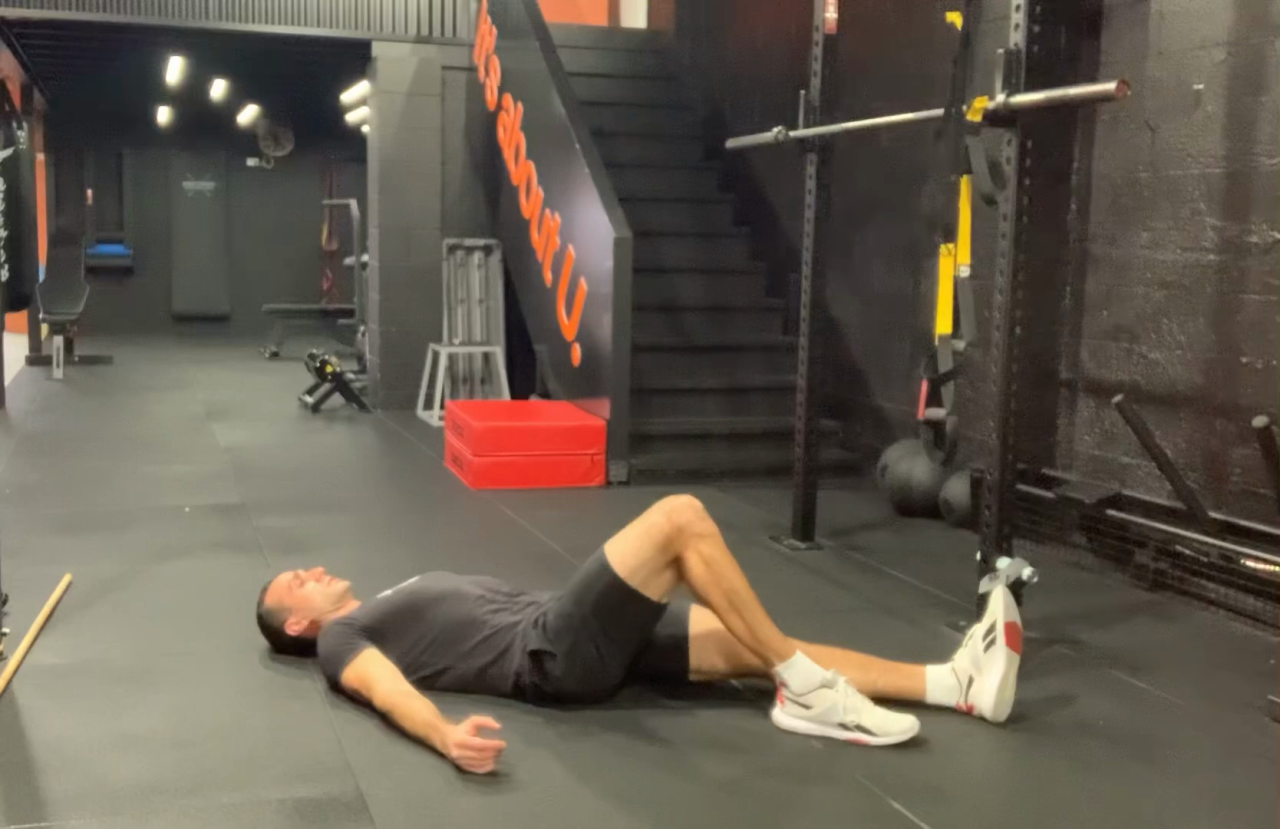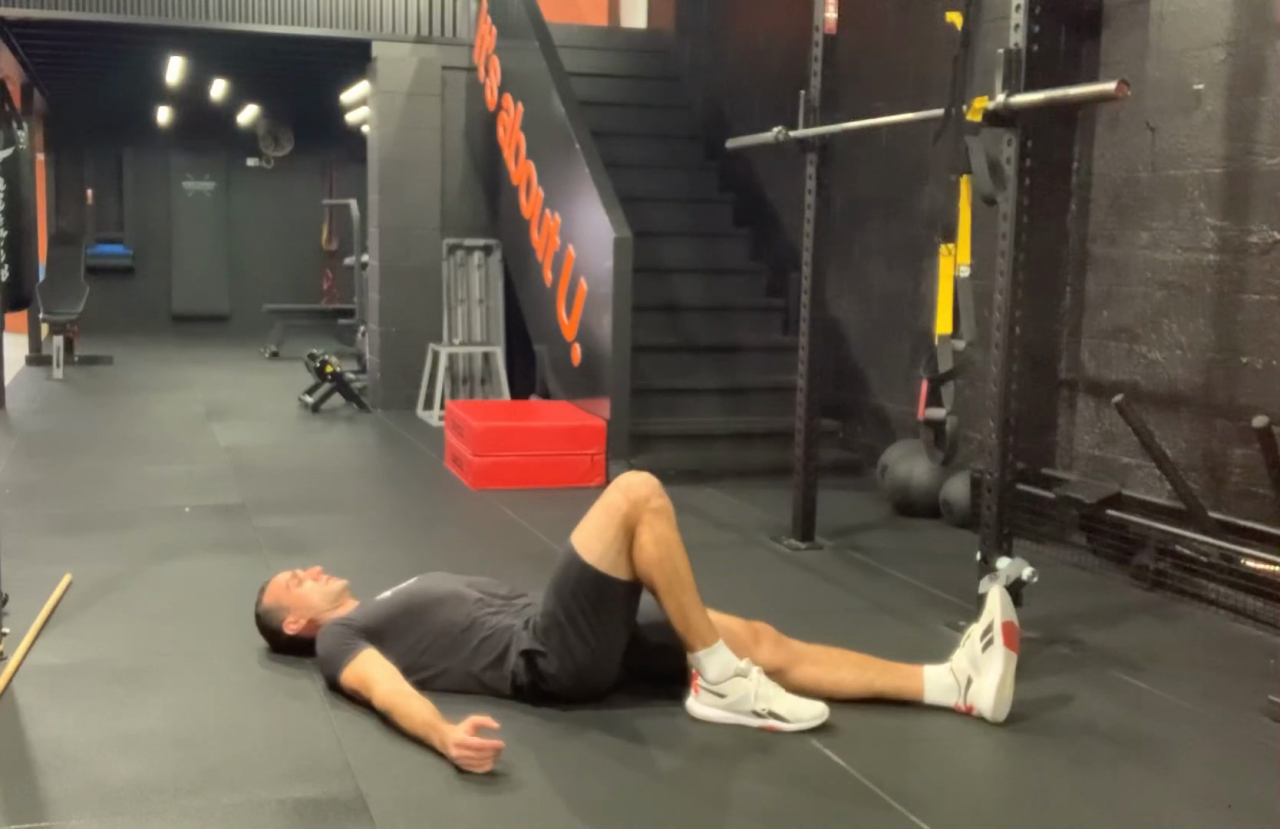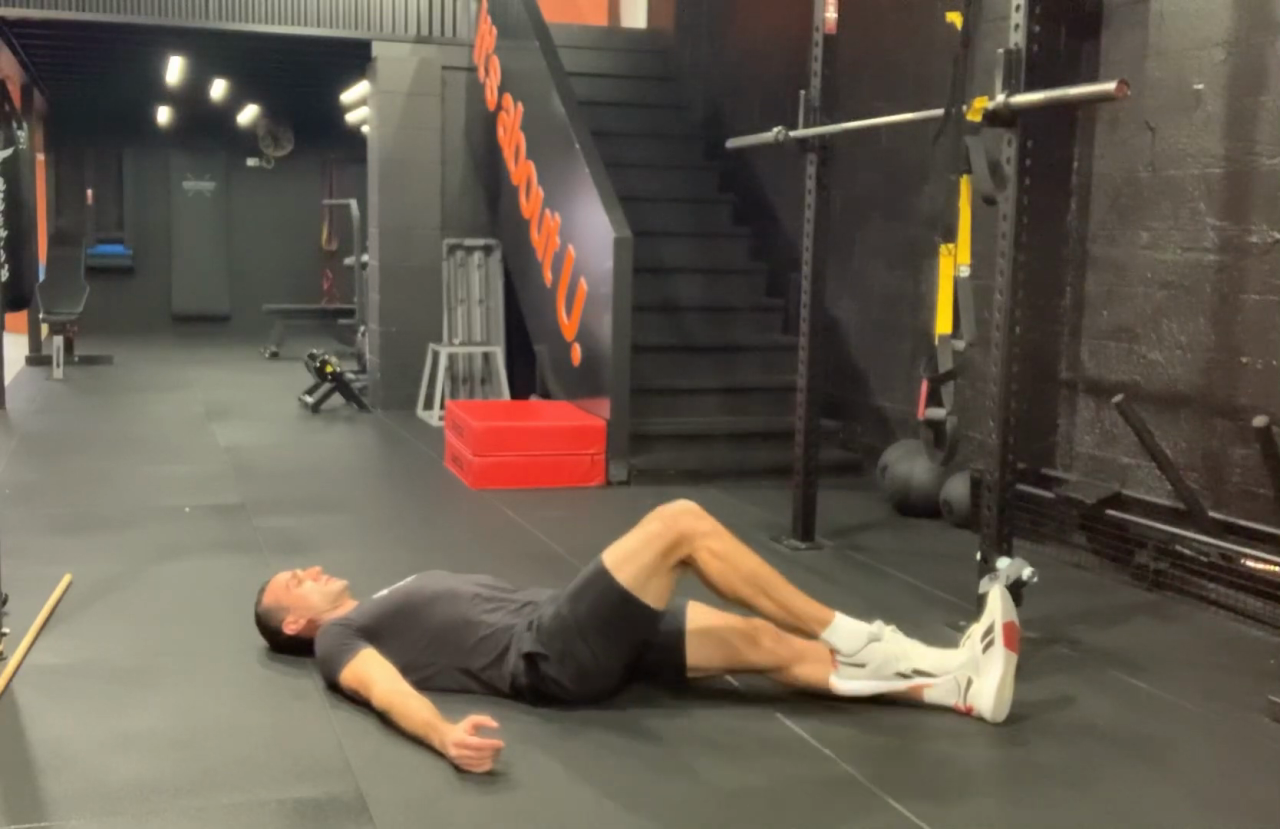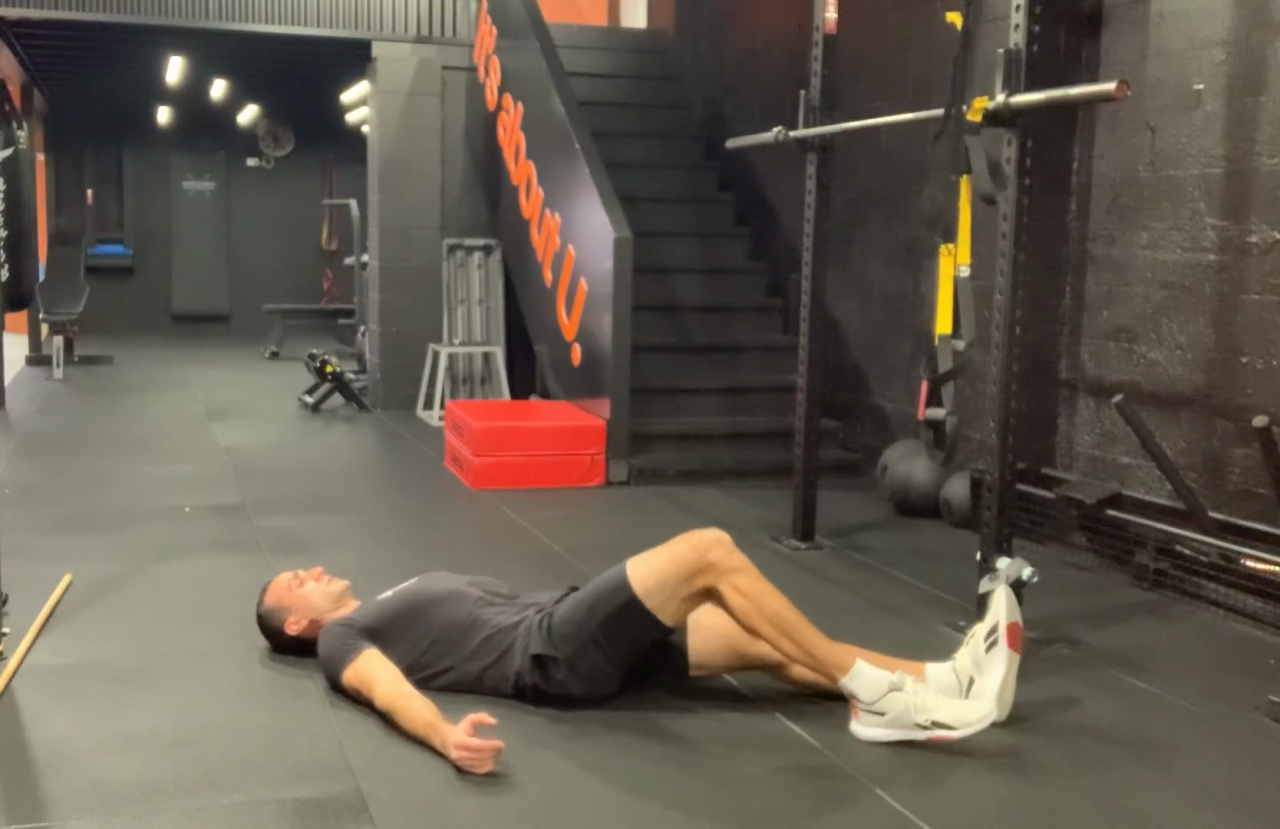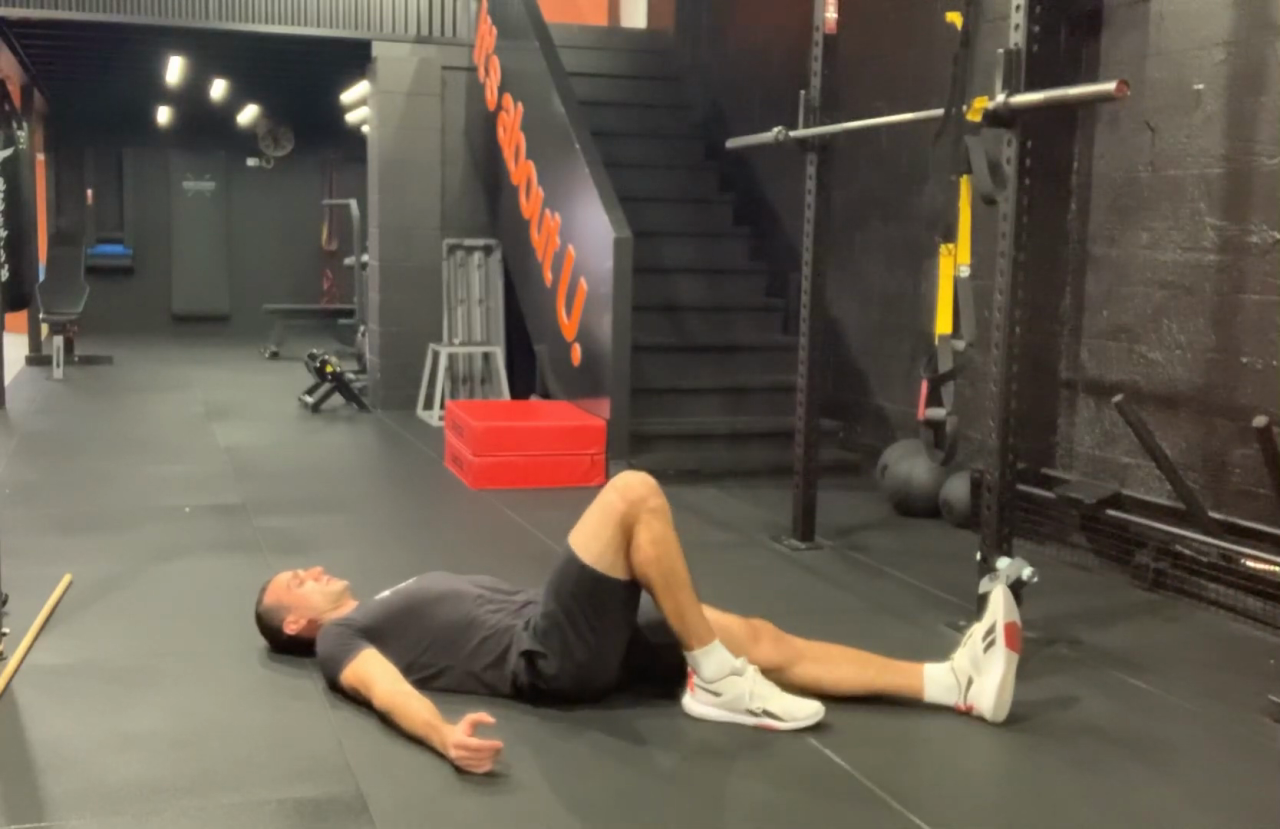
dt=1s
person 1, frame 1
left shoulder: (391, 608)
right shoulder: (342, 640)
right elbow: (387, 690)
right wrist: (445, 735)
left hip: (565, 628)
right hip: (556, 657)
left knee: (747, 646)
right knee: (680, 518)
left ankle: (957, 684)
right ankle: (807, 689)
person 1, frame 2
left shoulder: (392, 605)
right shoulder: (341, 640)
right elbow: (386, 689)
right wrist: (444, 735)
left hip: (572, 634)
right hip: (549, 656)
left knee: (760, 642)
right knee: (637, 492)
left ankle: (957, 685)
right ankle: (720, 683)
person 1, frame 3
left shoulder: (390, 605)
right shoulder: (339, 639)
right elbow: (384, 689)
right wrist: (445, 734)
left hip: (567, 628)
right hip: (554, 657)
left knee: (760, 642)
right knee: (680, 521)
left ankle: (959, 686)
right ankle: (855, 644)
person 1, frame 4
left shoulder: (391, 607)
right shoulder: (342, 640)
right elbow: (387, 689)
right wrist: (444, 734)
left hip: (565, 621)
right hip: (558, 655)
left knee: (762, 645)
right knee: (709, 550)
left ankle: (949, 678)
right ankle: (878, 698)
person 1, frame 5
left shoulder: (391, 607)
right shoulder: (340, 641)
right elbow: (385, 688)
right wrist: (443, 733)
left hip: (577, 636)
right hip: (550, 656)
left knee: (760, 639)
right knee: (634, 491)
left ankle: (958, 683)
right ankle: (716, 681)
